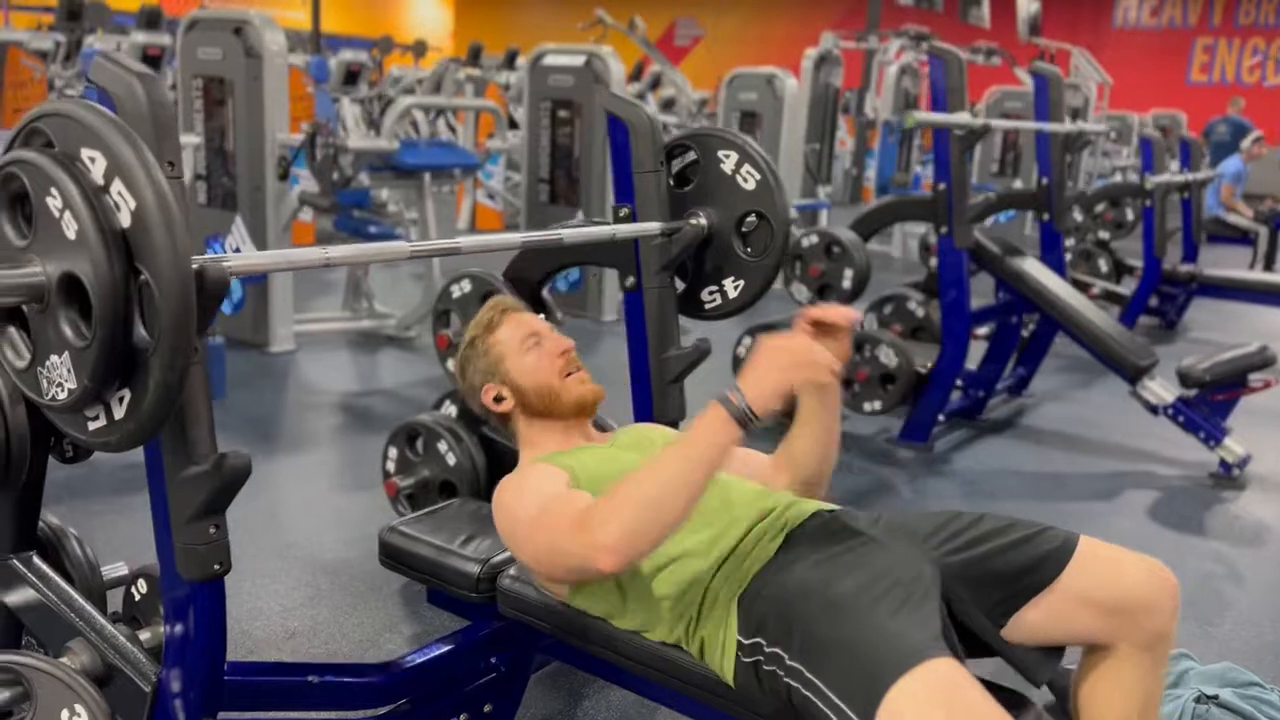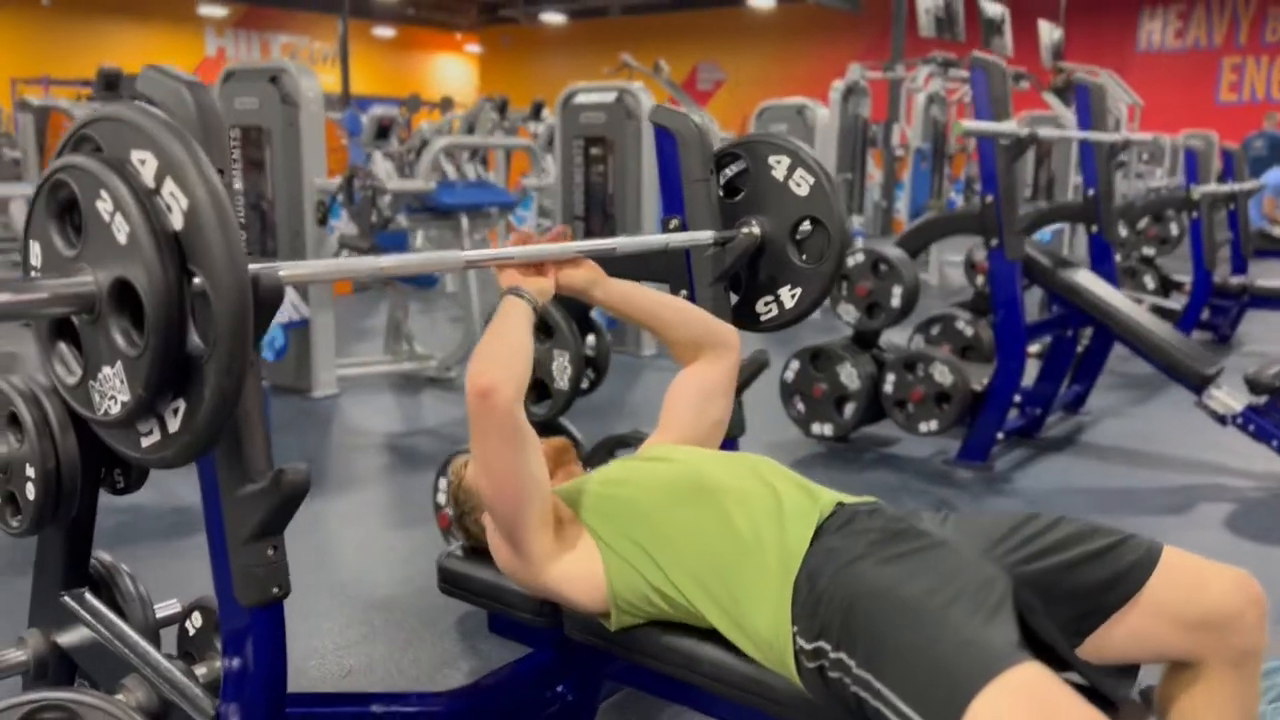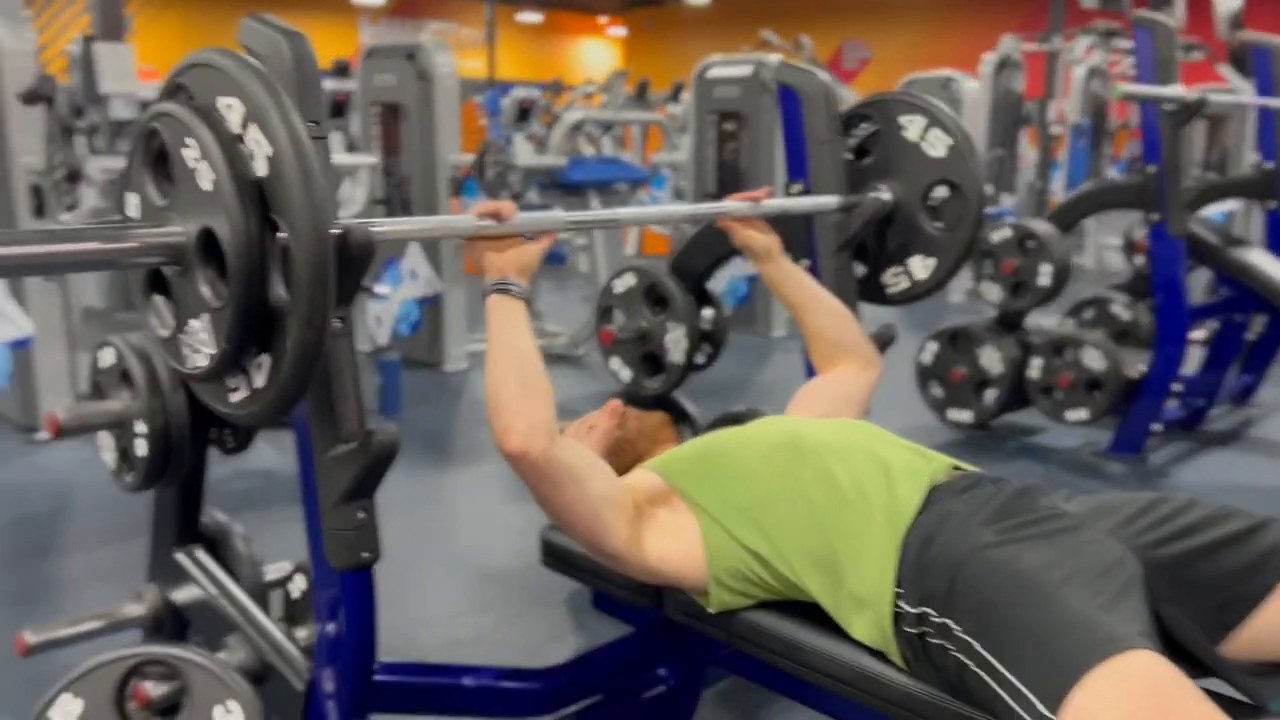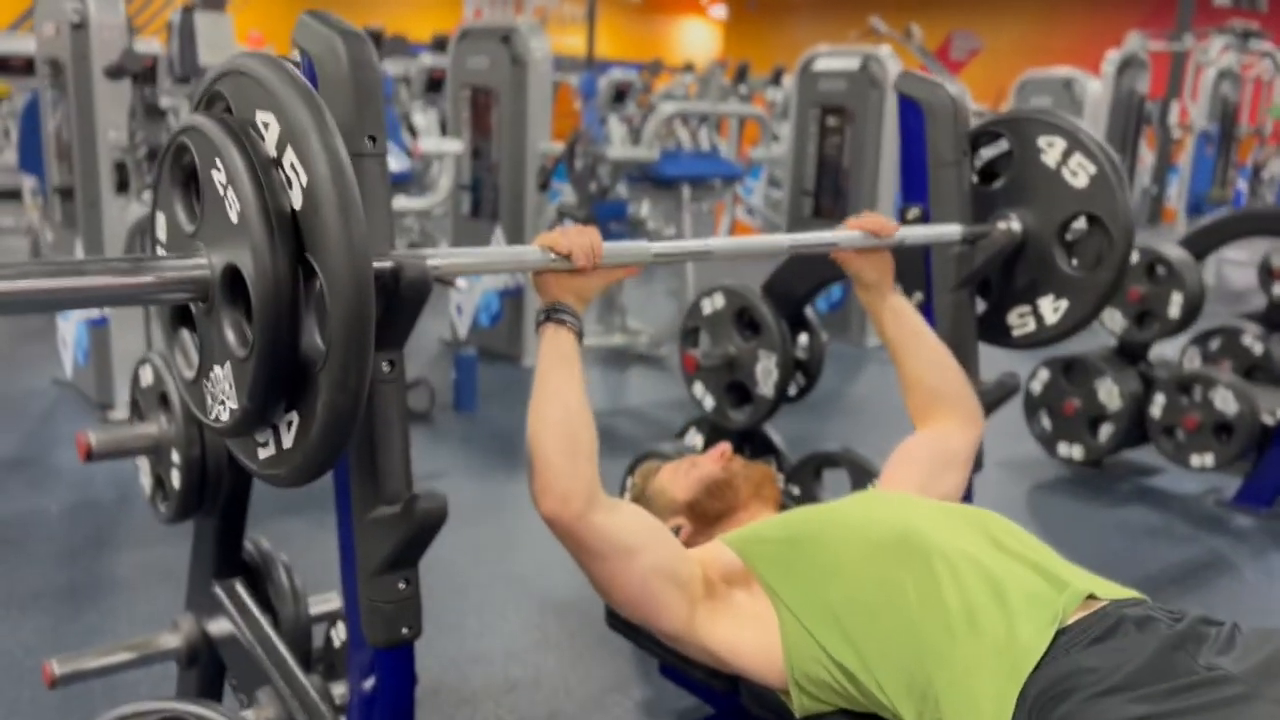
dt=0.7s
person 1, frame 1
left shoulder: (642, 437)
right shoulder: (526, 495)
right elbow: (611, 546)
left wrist: (820, 377)
right wrist: (743, 401)
right hip: (768, 600)
left knee: (1145, 597)
person 1, frame 2
left shoulder: (648, 468)
right shoulder: (541, 541)
left elbow: (717, 349)
right elbow: (490, 392)
left wrist: (599, 287)
right wrist: (521, 297)
left hip: (901, 531)
right hip: (829, 587)
left knee: (1232, 610)
person 1, frame 3
left shoulder: (756, 447)
right shoulder: (641, 514)
left elbow: (854, 364)
right elbow: (528, 440)
left wrist: (770, 258)
right wrist: (505, 288)
person 1, frame 4
left shoulder: (865, 511)
right shoulder: (715, 586)
left elbow: (953, 420)
right elbow: (569, 500)
left wrist: (879, 293)
right wrist: (562, 315)
